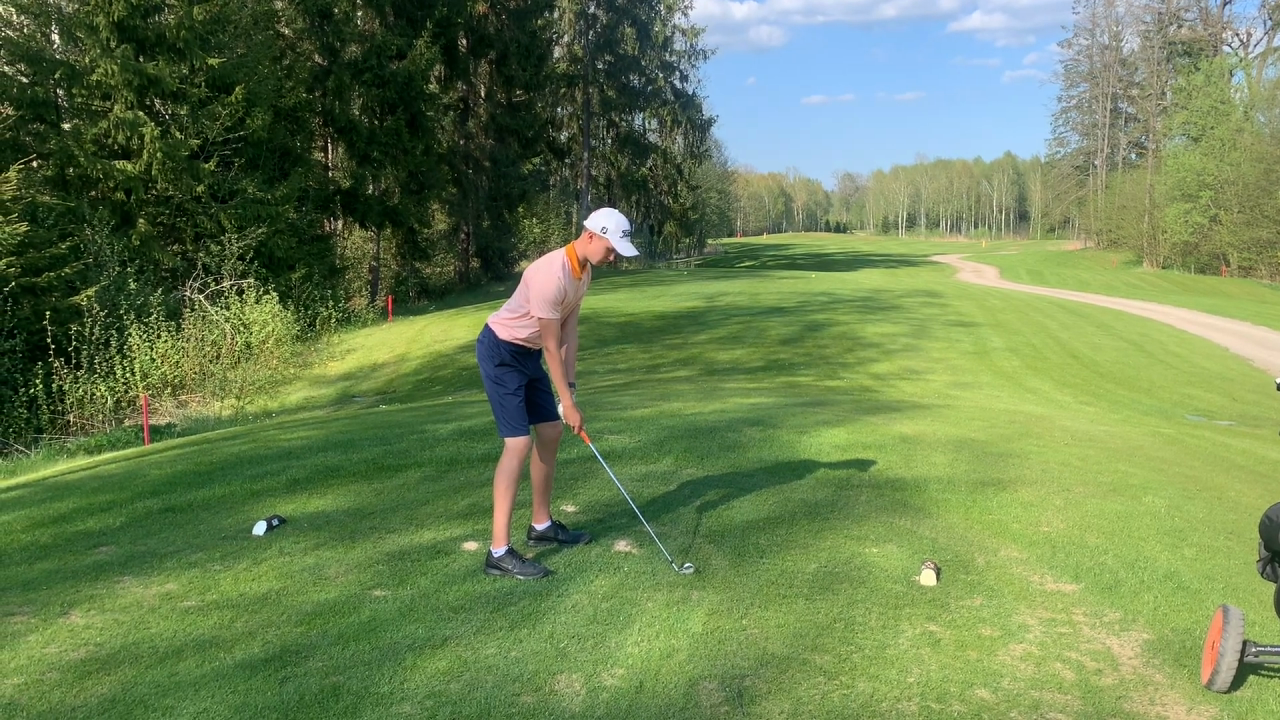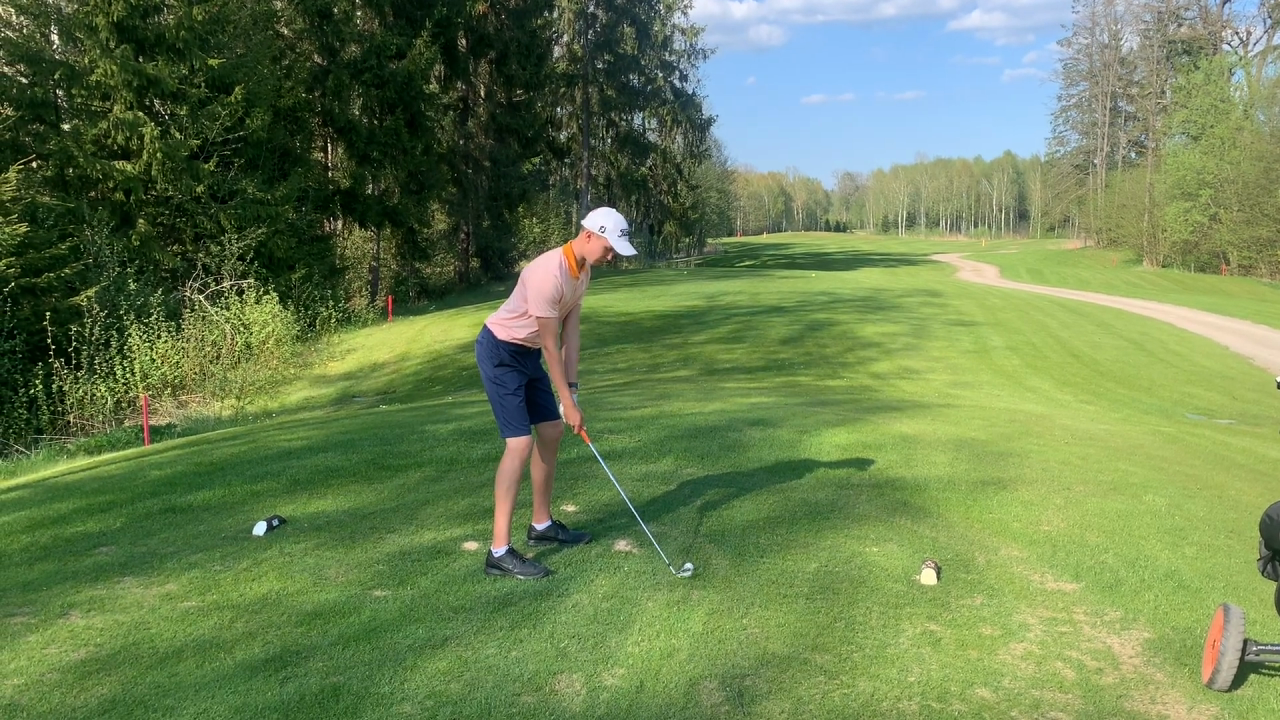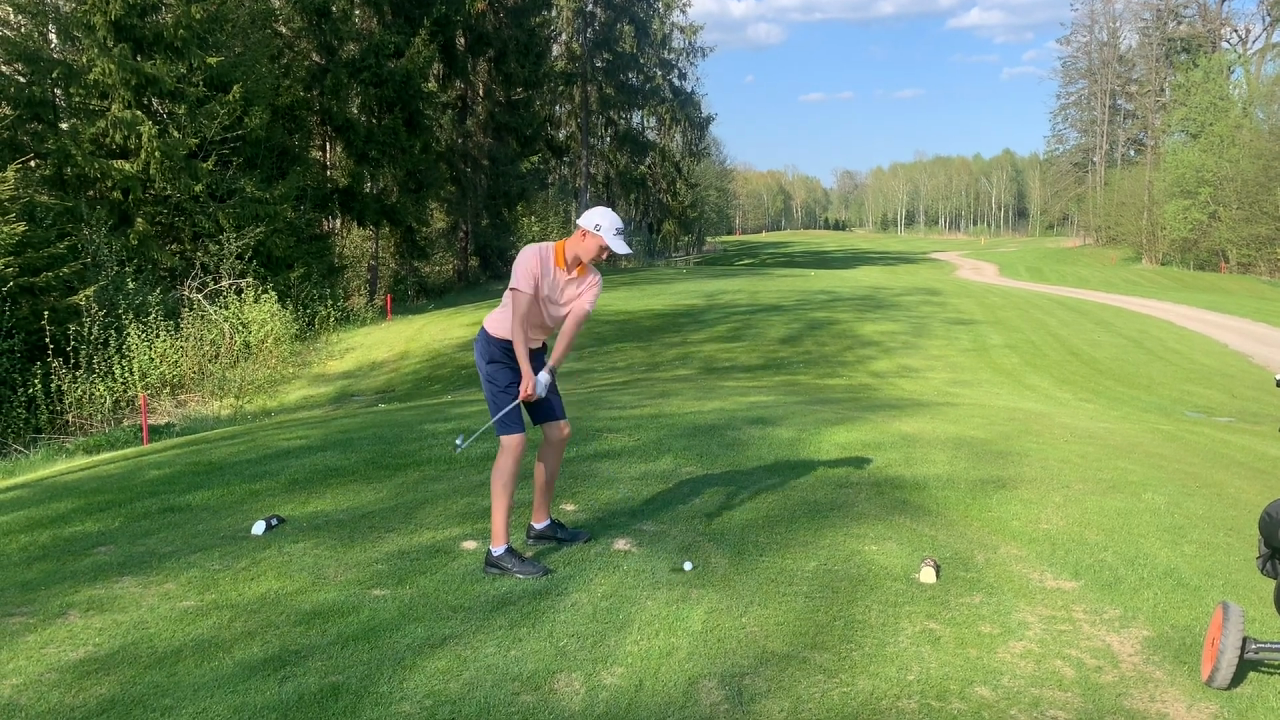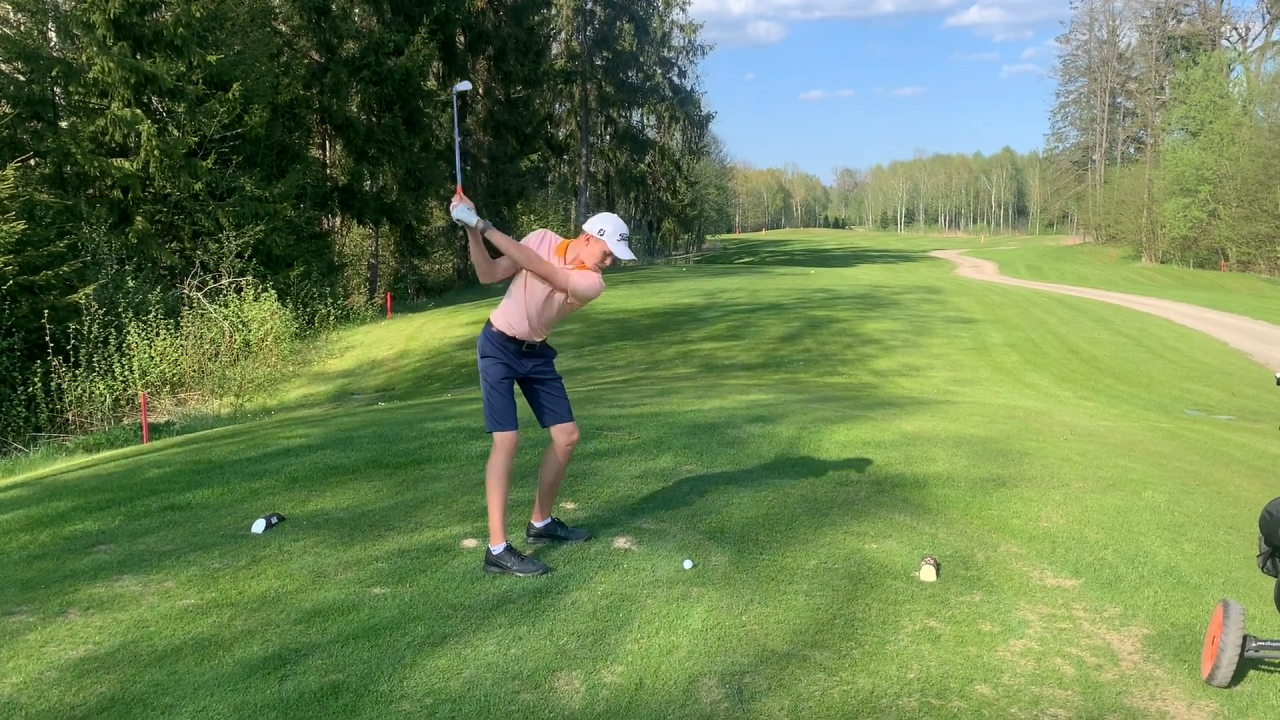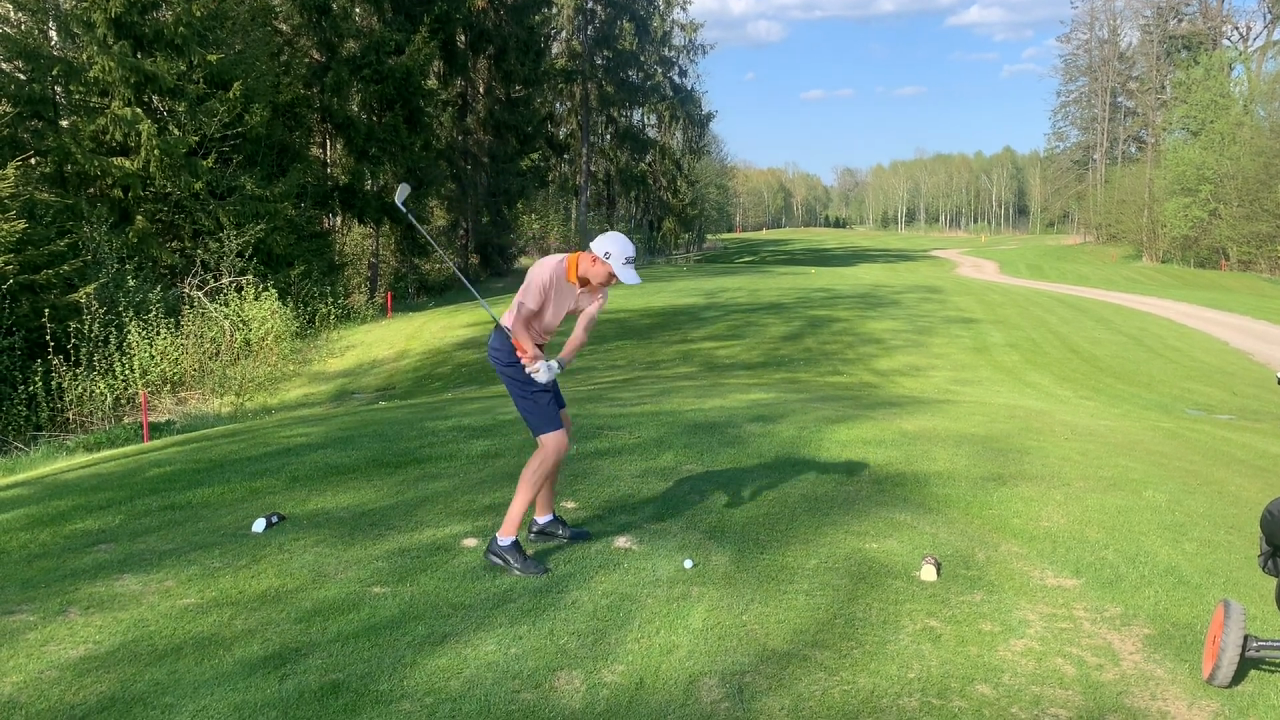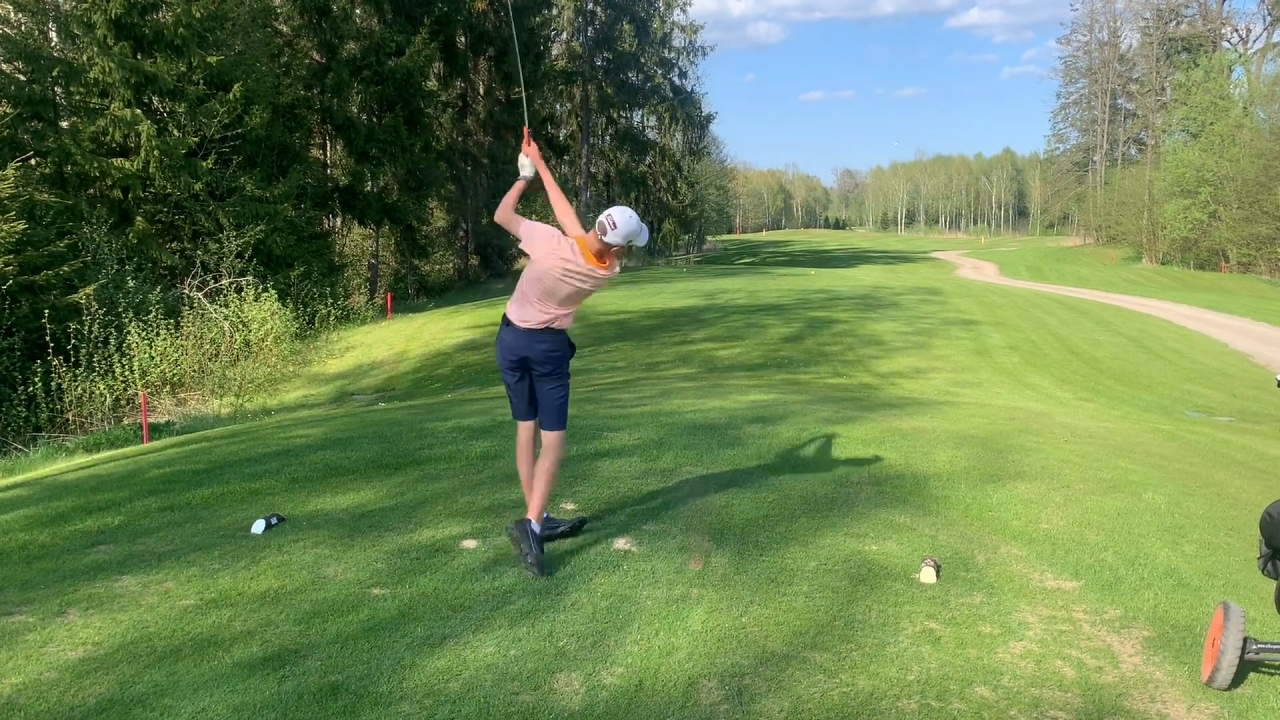
dt=0.3s
person 1, frame 1
left shoulder: (584, 271)
right shoulder: (551, 275)
left elbow: (569, 331)
right elbow: (552, 346)
left wrist: (571, 388)
right wrist: (568, 402)
left hip: (527, 352)
right hip: (501, 350)
left knee: (550, 431)
right knee: (519, 443)
left ankle: (541, 525)
right ankle: (499, 551)
person 1, frame 2
left shoulder: (583, 271)
right shoulder: (548, 273)
left elbow: (570, 331)
right elbow: (550, 344)
left wrist: (573, 388)
right wrist: (567, 402)
left hip: (527, 352)
right hip: (500, 351)
left knee: (551, 431)
right knee: (520, 444)
left ankle: (541, 524)
right ankle: (500, 551)
person 1, frame 3
left shoulder: (592, 283)
right shoulder: (533, 255)
left elbow: (569, 329)
right elbow: (520, 318)
left wrist: (548, 372)
right wrist: (526, 372)
left hip: (535, 352)
right hip: (499, 351)
left knee: (559, 432)
right knee: (514, 443)
left ankle: (541, 523)
right ankle: (499, 550)
person 1, frame 4
left shoulder: (592, 284)
right shoulder: (542, 239)
left elbow: (535, 266)
right elbow: (488, 275)
left wrist: (482, 225)
right wrist: (473, 231)
left hip: (536, 353)
right hip: (498, 346)
left knee: (567, 437)
right knee: (506, 440)
left ankle: (541, 521)
right ankle: (497, 548)
person 1, frame 5
left shoulder: (599, 293)
right shoulder: (550, 269)
left elbow: (578, 338)
right elbow: (521, 322)
left wrist: (553, 364)
right wrist: (532, 354)
left hip: (535, 356)
right hip: (514, 352)
left knee: (555, 426)
right knee: (554, 445)
left ankle: (544, 519)
right ankle: (504, 540)
person 1, frame 6
left shoulder: (550, 243)
right shoulder: (608, 272)
left elbow: (501, 215)
right elbow: (570, 219)
left wrist: (527, 173)
right wrist: (540, 167)
left hip: (512, 338)
right hip: (548, 345)
left knee: (525, 428)
right knee: (552, 440)
left ankle: (536, 518)
right ankle: (531, 522)
